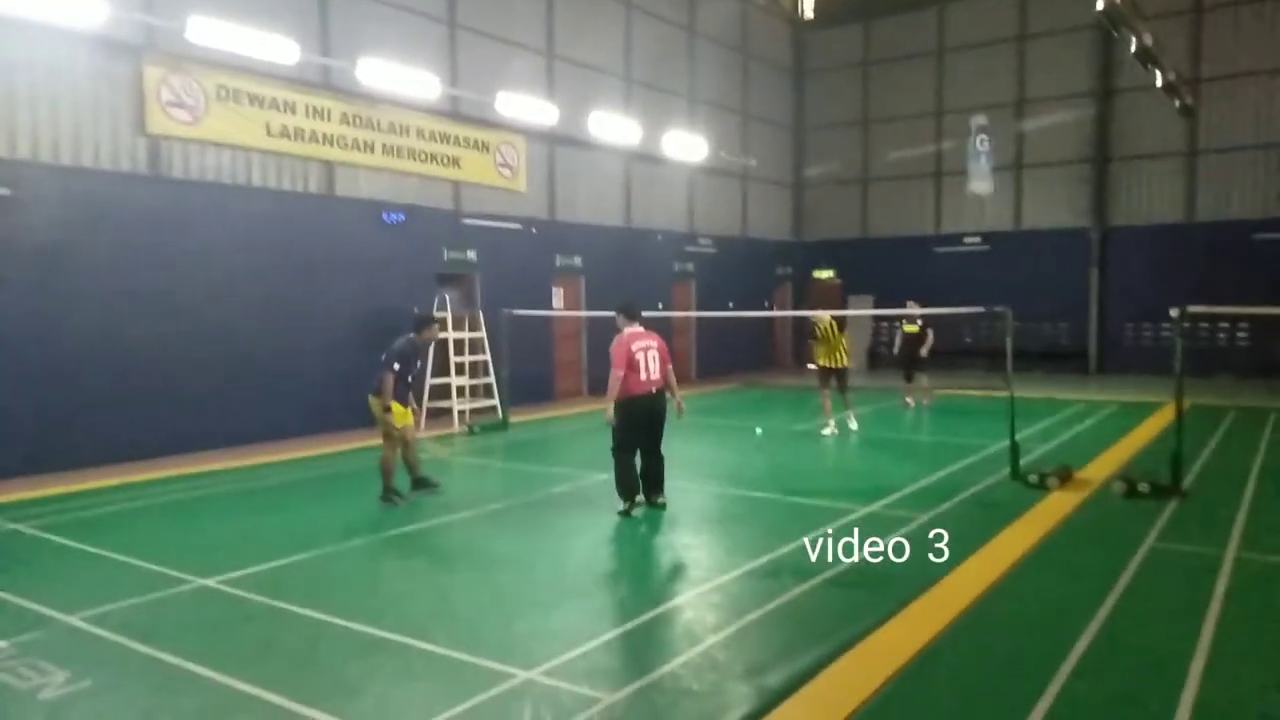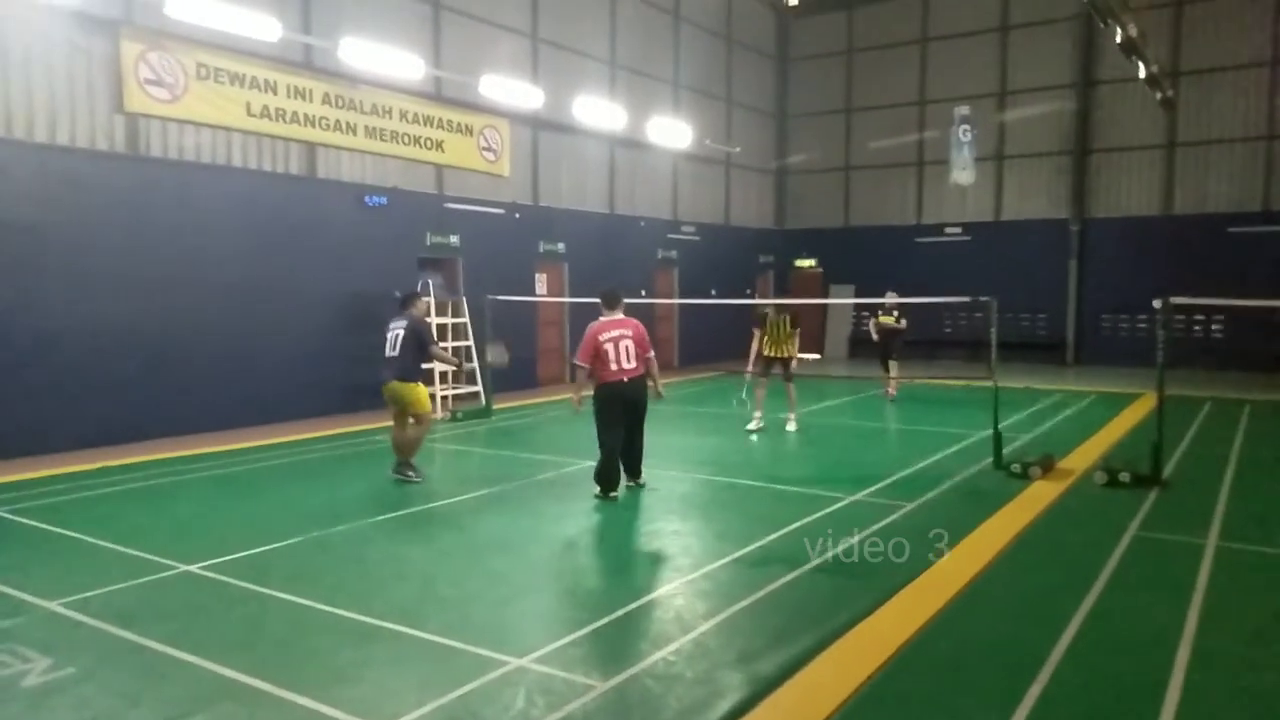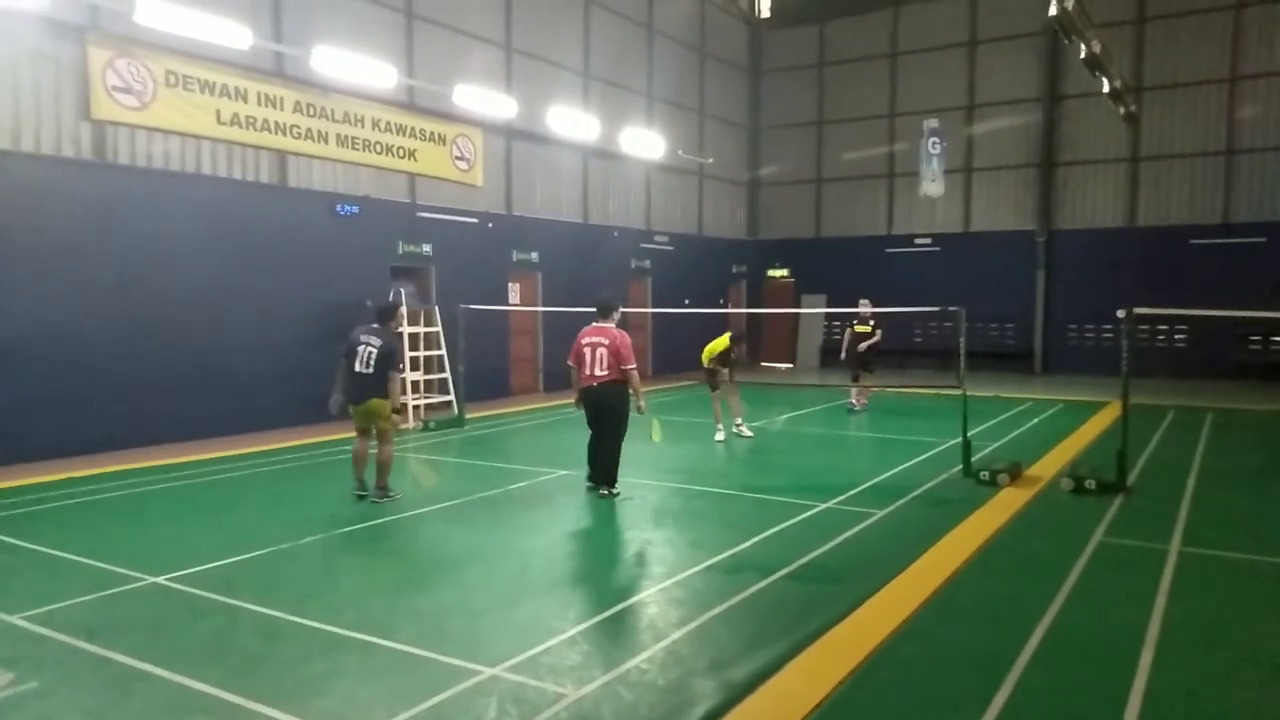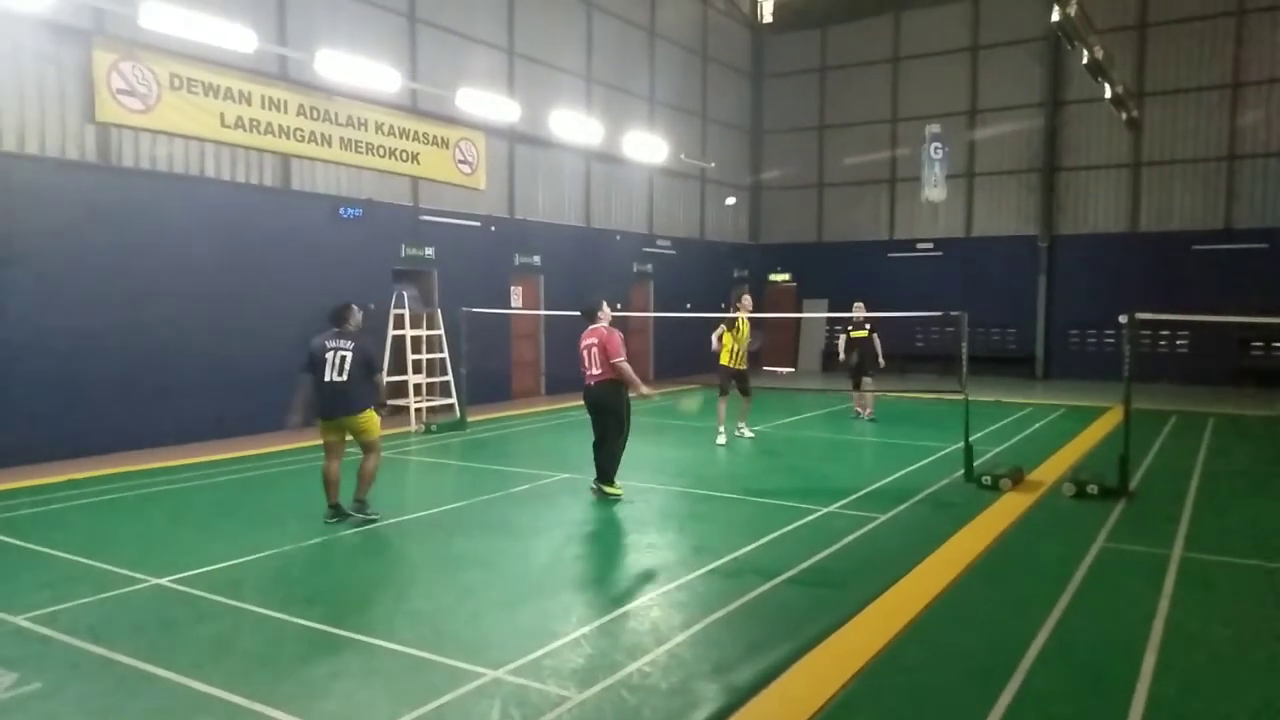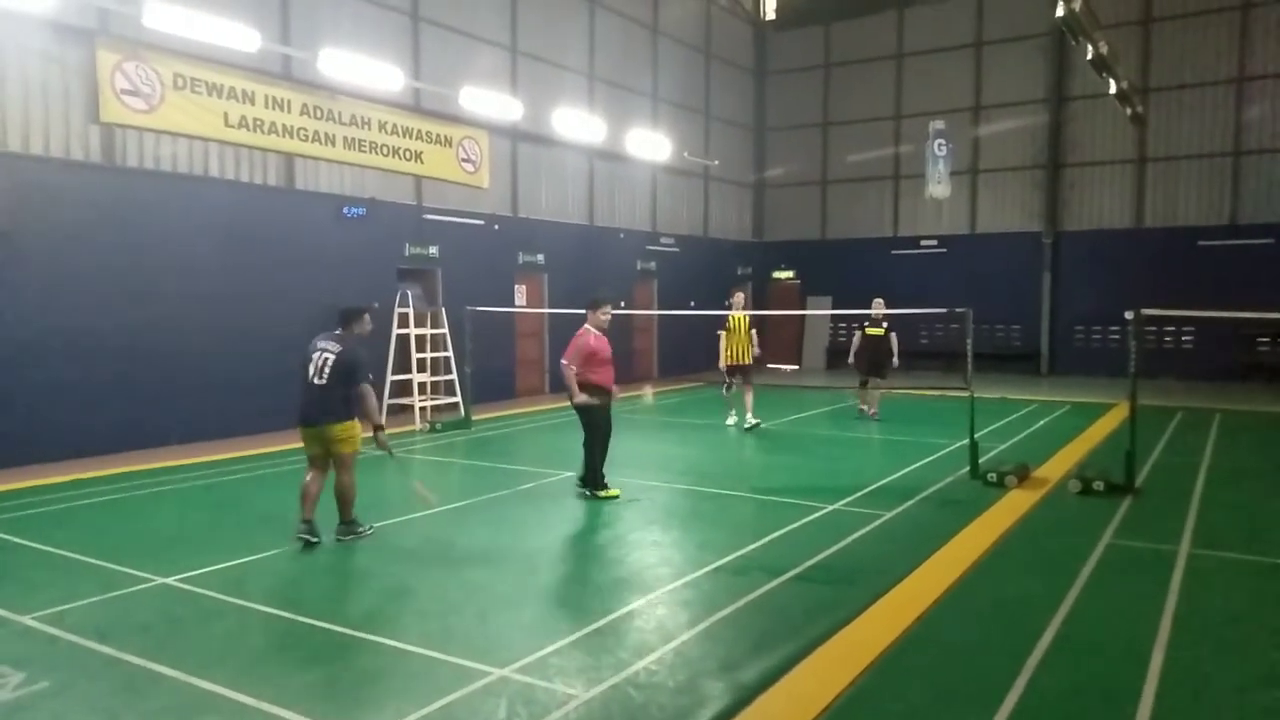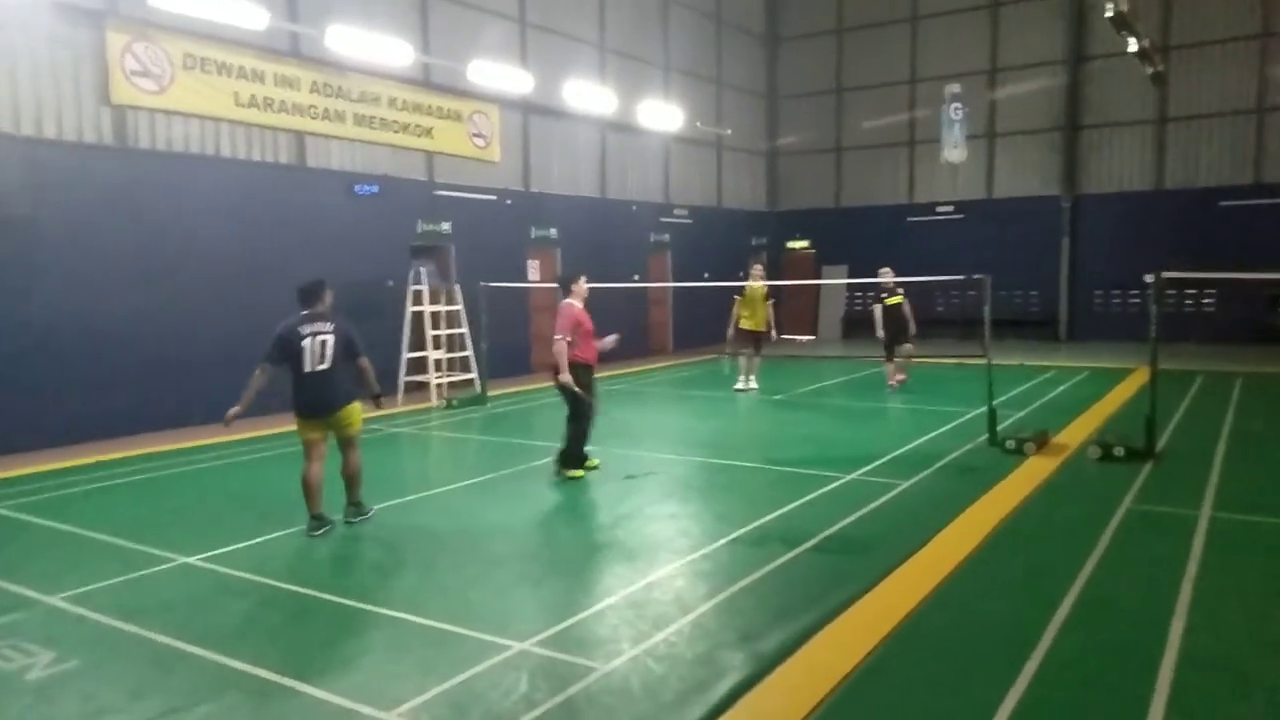
dt=0.7s
person 1, frame 1
left shoulder: (414, 348)
right shoulder: (404, 349)
right elbow: (388, 378)
left wrist: (411, 403)
right wrist: (386, 410)
left hip: (398, 401)
right hip: (385, 401)
left knee: (409, 440)
right knee: (391, 445)
left ankle: (417, 479)
right ankle: (388, 490)
person 1, frame 2
left shoulder: (392, 324)
right shoulder: (419, 324)
right elbow: (435, 352)
right wrist: (458, 363)
left hip: (389, 382)
right hip: (407, 382)
left knee: (400, 425)
right knee: (423, 421)
left ankle: (403, 465)
right ankle: (403, 464)
person 1, frame 3
left shoulder: (357, 334)
right shoulder: (391, 343)
left elbow: (345, 365)
right elbow: (393, 379)
left wrist: (338, 392)
right wrist: (395, 410)
left hip: (356, 398)
right hip: (380, 399)
left knee: (362, 438)
right knee: (385, 442)
left ankle: (359, 482)
right ankle: (381, 489)
person 1, frame 4
left shoulder: (317, 344)
right shoulder: (363, 345)
left elbow: (306, 381)
right elbow: (377, 381)
left wrist: (297, 411)
right wrist: (380, 404)
left hip: (328, 412)
right hip: (359, 411)
left knee: (333, 458)
right knee: (372, 452)
left ankle: (333, 507)
right ankle: (359, 502)
person 1, frame 5
left shoulder: (317, 342)
right shoulder: (353, 352)
right elbow: (365, 392)
right wrist: (378, 428)
left hip: (309, 418)
right hip: (338, 421)
left knee: (315, 471)
right knee: (344, 471)
left ankle: (306, 524)
right ankle: (347, 524)
person 1, frame 6
left shoulder: (286, 331)
right shoulder: (341, 327)
left elbow: (263, 371)
right elbow: (363, 364)
left wrist: (241, 405)
right wrist: (376, 394)
left hip: (307, 407)
right hip: (343, 402)
left knee: (313, 460)
right knee: (351, 451)
left ankle: (316, 518)
right ankle: (354, 506)
person 2, frame 1
left shoulder: (622, 340)
right shoulder: (655, 338)
left elbow: (618, 375)
right elbow: (668, 371)
left wrist: (610, 405)
right wrist: (677, 397)
left hip: (632, 403)
right hip: (656, 399)
left knee: (624, 451)
right knee: (652, 450)
left ankle: (630, 498)
right ankle: (655, 494)
person 2, frame 2
left shoulder: (594, 329)
right shoulder: (636, 326)
left elbow: (583, 365)
right elbow: (649, 359)
left wrist: (577, 392)
right wrist: (657, 383)
left hip: (609, 390)
right hip: (636, 387)
left knee: (609, 439)
right knee: (634, 435)
left ankle: (609, 487)
right ankle: (634, 476)
person 2, frame 3
left shoulder: (584, 334)
right shoulder: (619, 336)
left elbow: (574, 367)
right elbow: (630, 370)
left wrist: (577, 391)
right wrist: (640, 397)
left hip: (589, 391)
right hip: (613, 392)
left knee: (597, 436)
right knee: (612, 440)
left ankle: (594, 479)
right ankle: (607, 485)
person 2, frame 4
left shoulder: (584, 337)
right shoulder: (610, 333)
right elbow: (620, 363)
right wrist: (639, 386)
left hip: (591, 390)
right hip: (610, 389)
left knee: (601, 438)
right knee: (617, 437)
left ankle: (601, 479)
right ankle: (605, 481)
person 2, frame 5
left shoulder: (600, 337)
right shoulder: (585, 337)
right elbow: (567, 365)
left wrist: (610, 386)
right wrist: (578, 394)
left hip: (600, 395)
right hip: (589, 397)
left knee: (602, 437)
right knee: (596, 440)
left ankle: (589, 478)
right ankle: (595, 487)
person 2, frame 6
left shoulder: (577, 310)
right shoulder: (569, 310)
right elbow: (560, 341)
left wrist: (602, 344)
right wrist: (564, 372)
left hip: (580, 370)
right hip: (574, 371)
left knee: (579, 415)
right knee: (582, 416)
left ankle: (577, 459)
right ankle: (567, 463)
